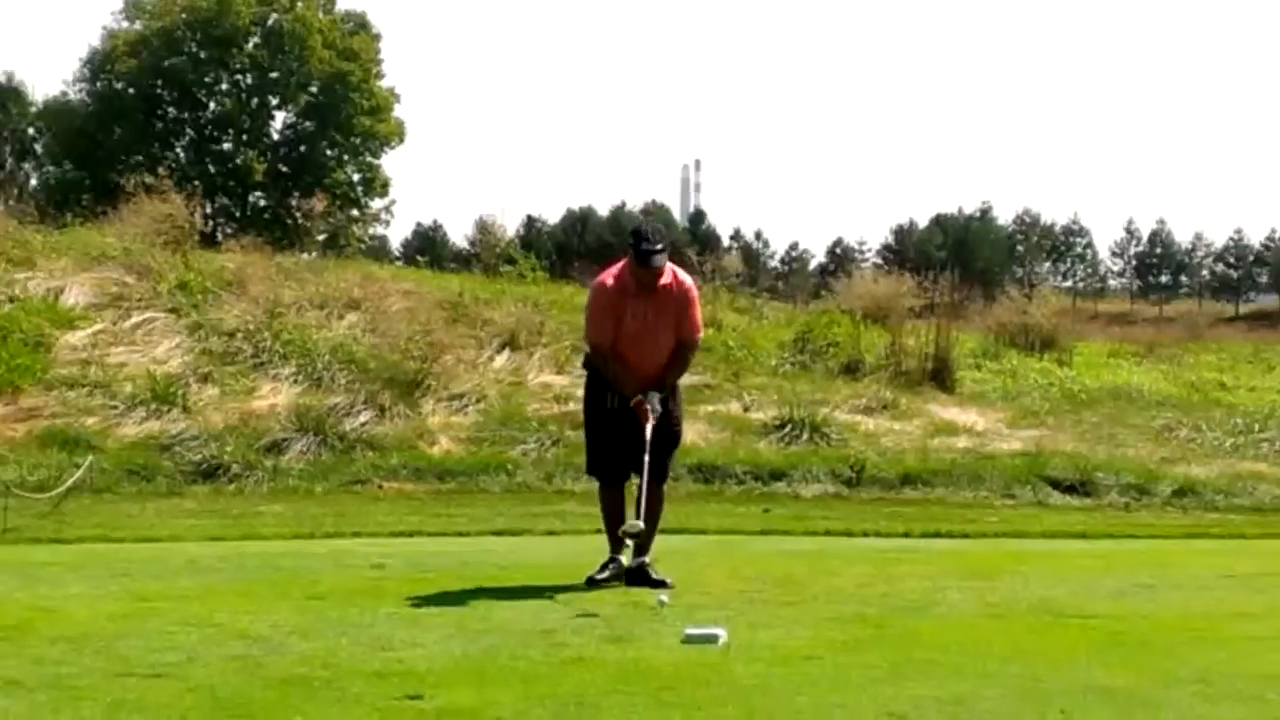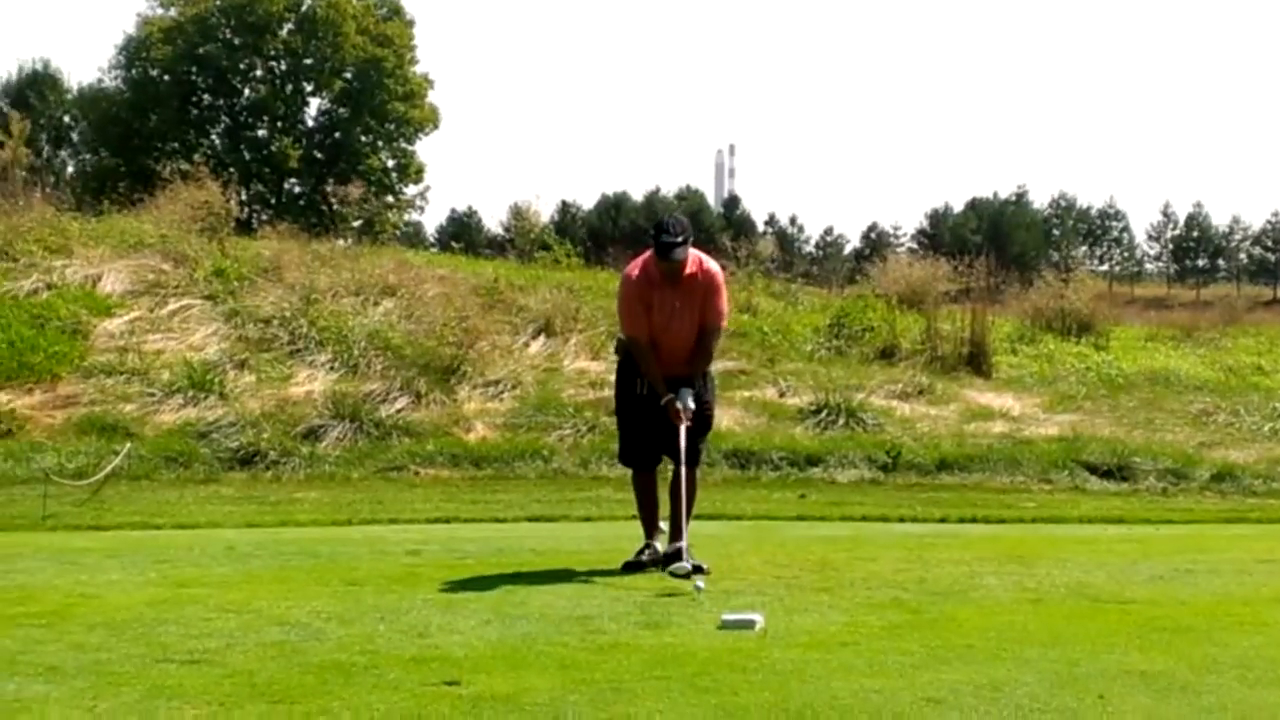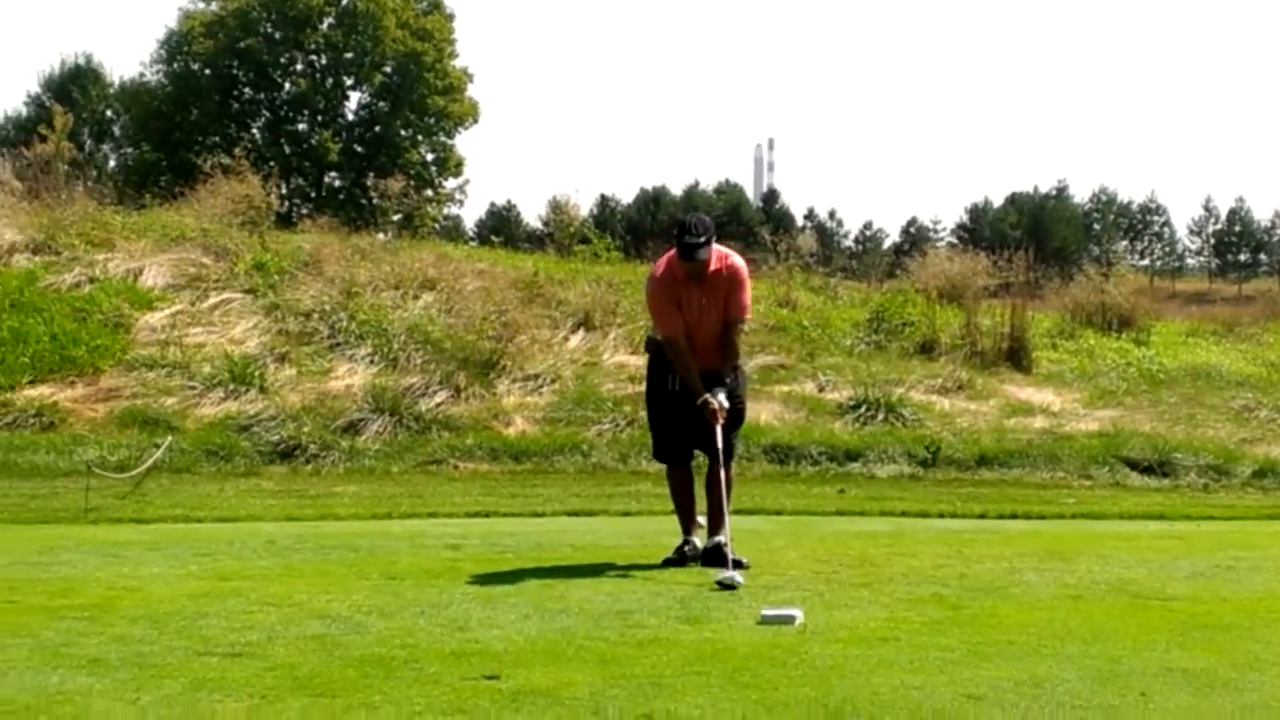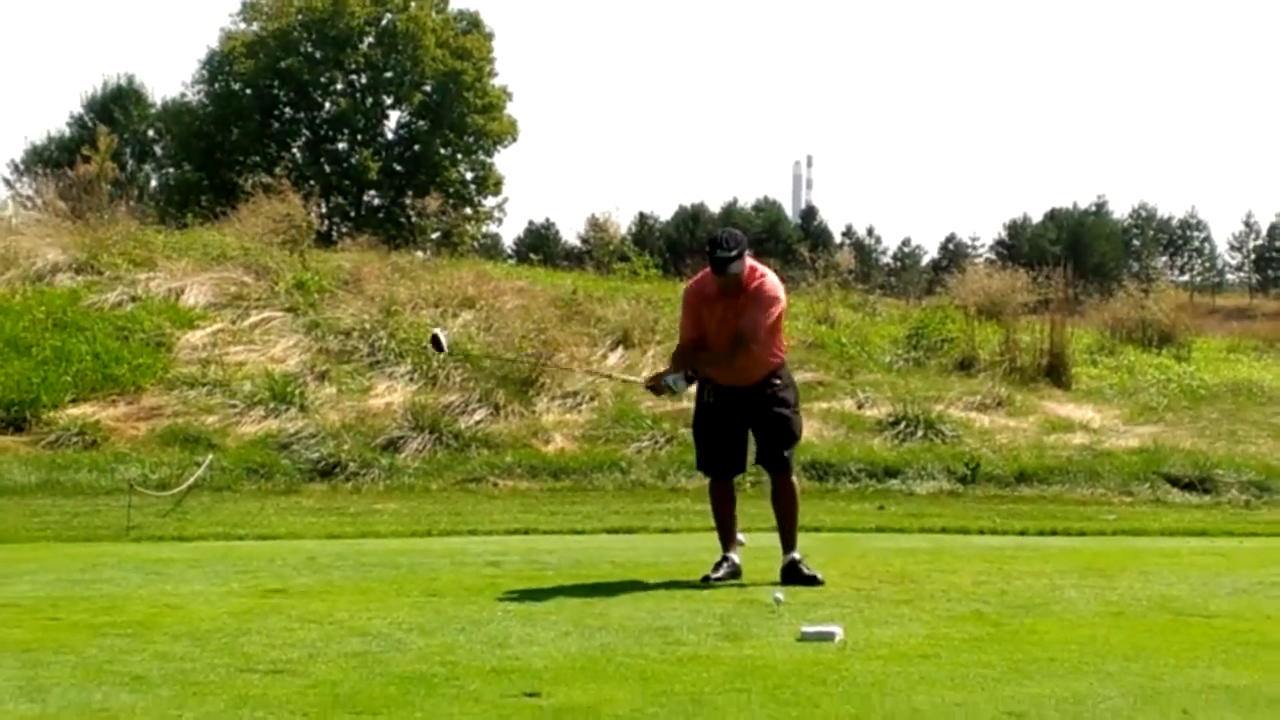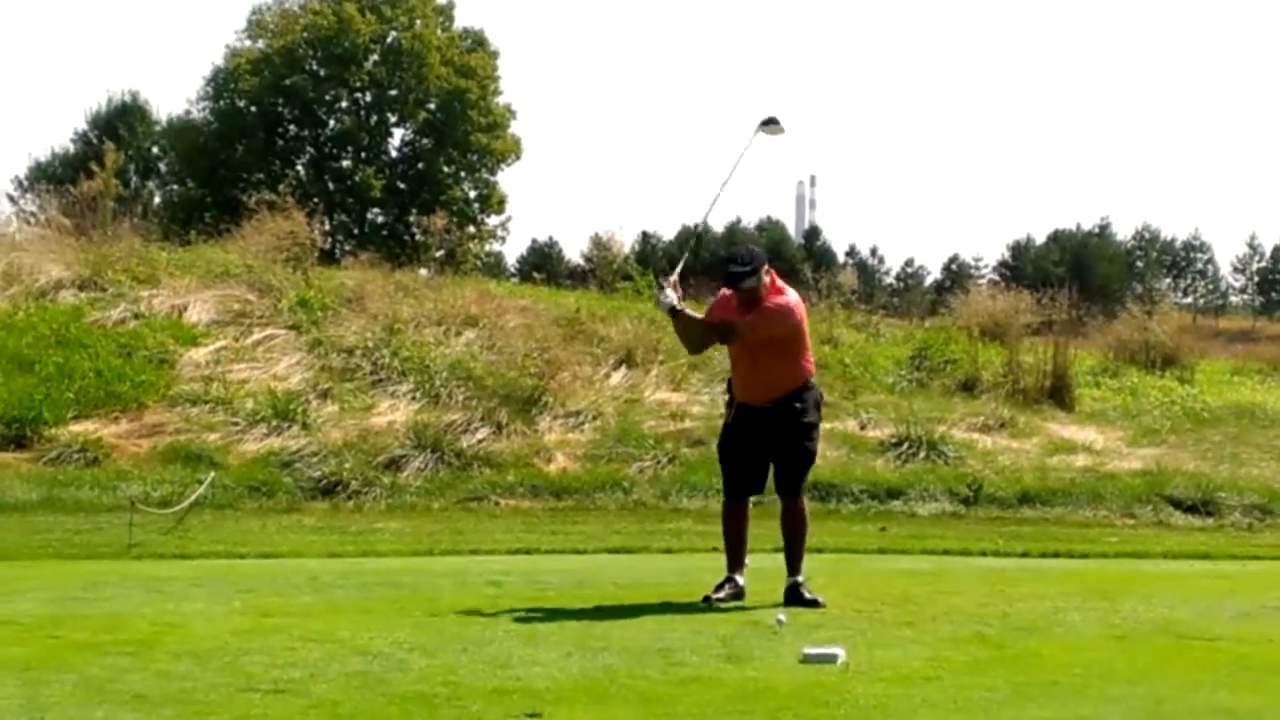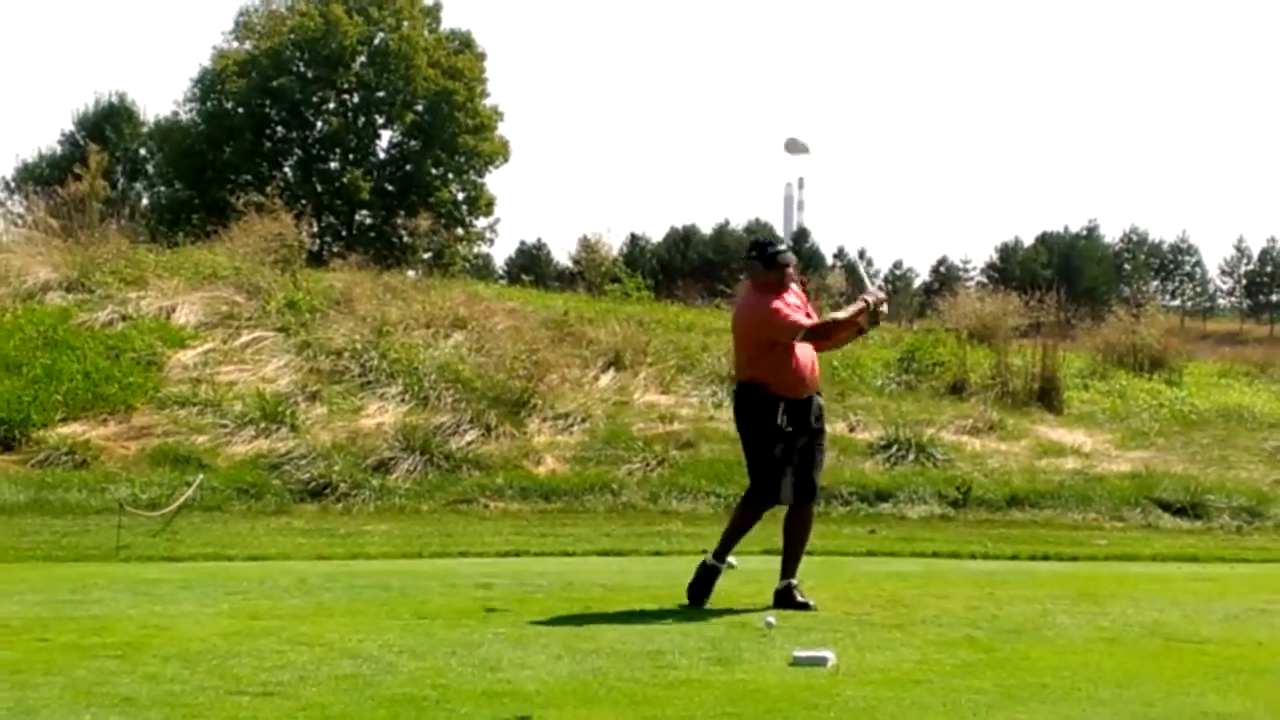
dt=0.5s
person 1, frame 1
left shoulder: (683, 286)
right shoulder: (606, 288)
left elbow: (689, 346)
right elbow: (600, 352)
left wrist: (659, 391)
right wrist: (633, 397)
left hip: (660, 391)
right hip: (611, 390)
left knee: (656, 478)
right knee: (610, 476)
left ankle: (641, 562)
right ankle: (615, 558)
person 1, frame 2
left shoulder: (710, 274)
right shoulder: (634, 279)
left elbow: (710, 335)
right elbow: (638, 345)
left wrist: (689, 388)
right wrist: (665, 397)
left hip: (692, 375)
right hip: (642, 375)
left knee: (688, 461)
right knee: (642, 461)
left ankle: (678, 546)
right ankle: (651, 543)
person 1, frame 3
left shoulder: (734, 268)
right shoulder: (660, 279)
left elbow: (732, 332)
right elbow: (676, 346)
left wrist: (721, 387)
right wrist: (701, 397)
left hip: (722, 369)
right hip: (673, 371)
left knee: (722, 456)
right knee: (676, 457)
left ankle: (716, 541)
right ankle: (689, 540)
person 1, frame 4
left shoulder: (767, 288)
right shoulder: (696, 290)
left elbow: (740, 345)
right elbow: (691, 344)
left wrist: (686, 375)
right wrist: (673, 374)
left hip: (767, 384)
right hip: (719, 388)
left knee: (781, 468)
right knee: (720, 473)
left ankle: (791, 559)
right ankle: (730, 556)
person 1, frame 5
left shoulder: (785, 306)
right shoulder: (726, 301)
left elbow: (723, 333)
right elbow: (696, 344)
left wrist: (675, 308)
right wrist: (676, 308)
left hip: (792, 405)
right hip: (745, 406)
left knee: (792, 492)
right knee: (735, 493)
left ankle: (795, 582)
right ankle: (734, 578)
person 1, frame 6
left shoulder: (790, 291)
right shoulder: (757, 305)
left elbow: (822, 339)
right elbow: (815, 332)
left wrist: (861, 322)
right wrist: (861, 307)
left hip: (802, 405)
right hip: (765, 407)
left knee: (804, 499)
right knee: (766, 492)
left ankle: (787, 585)
right ankle: (714, 562)
